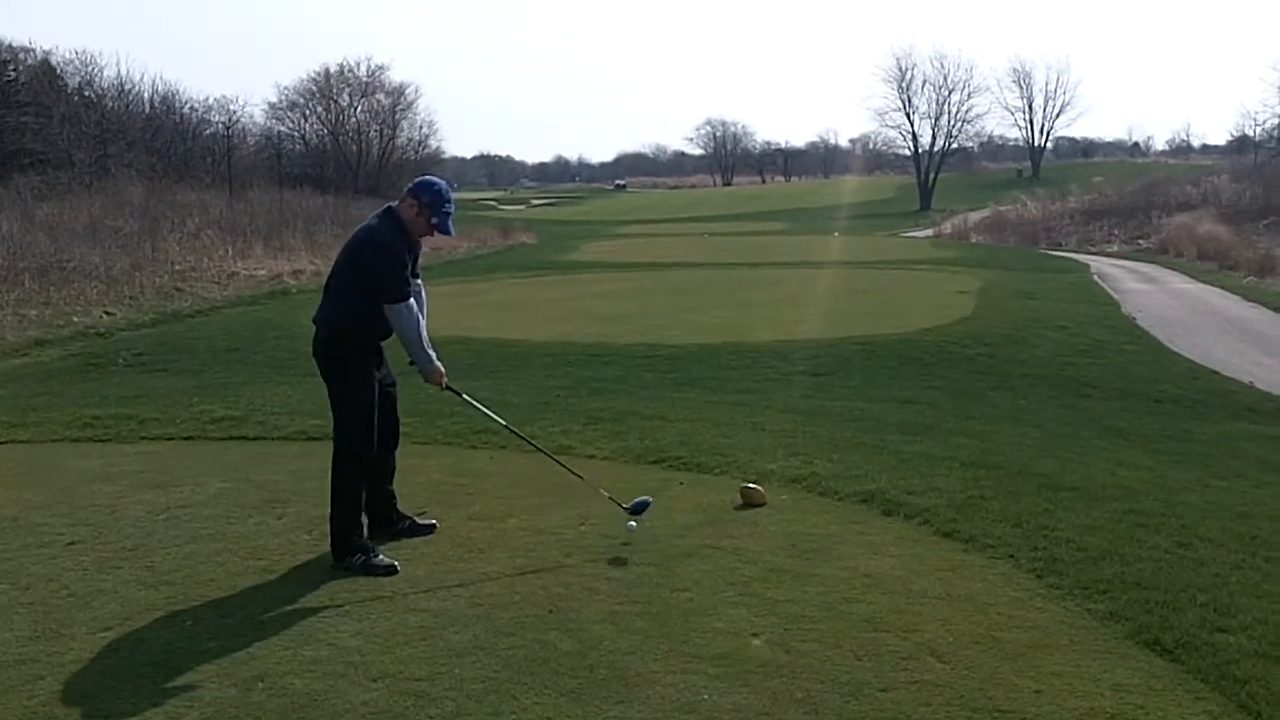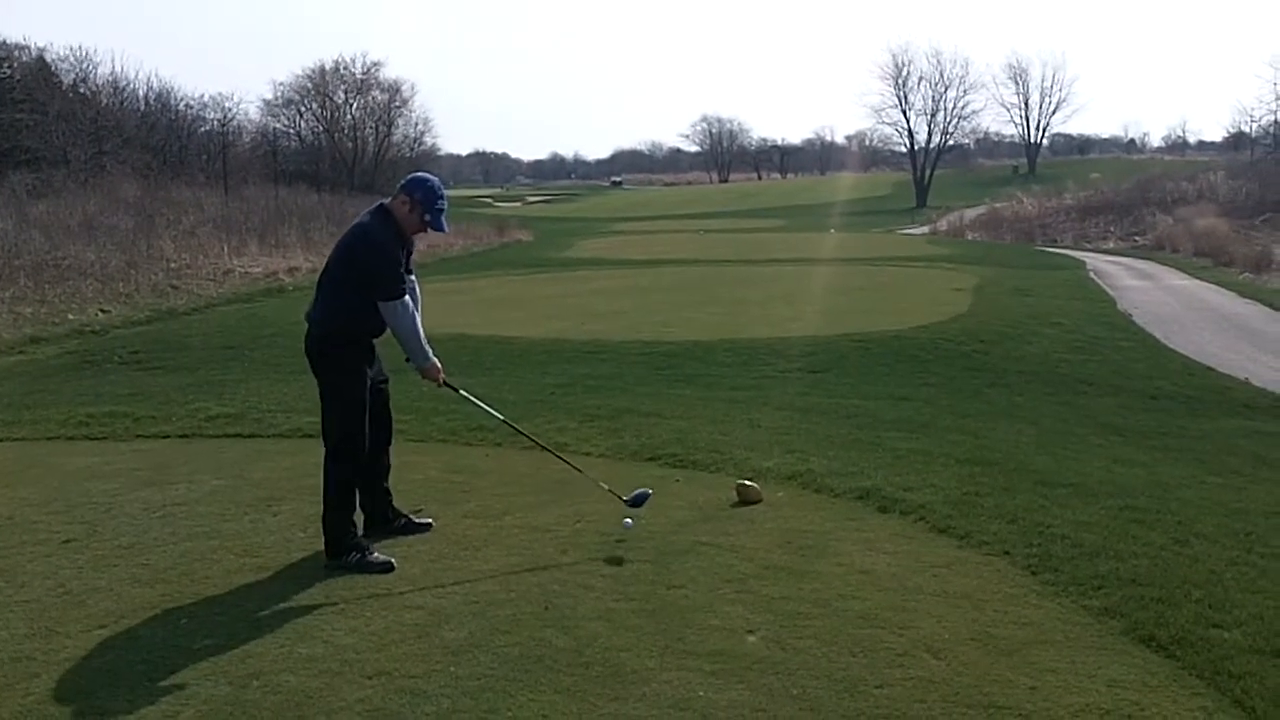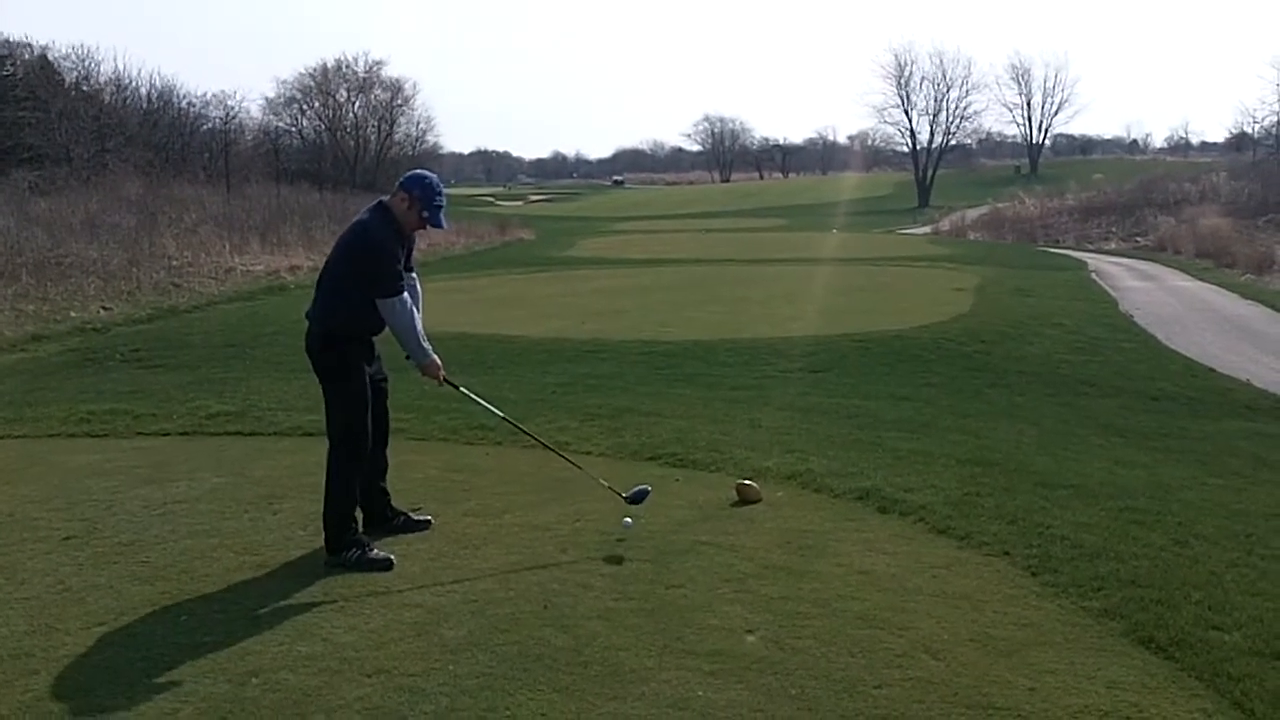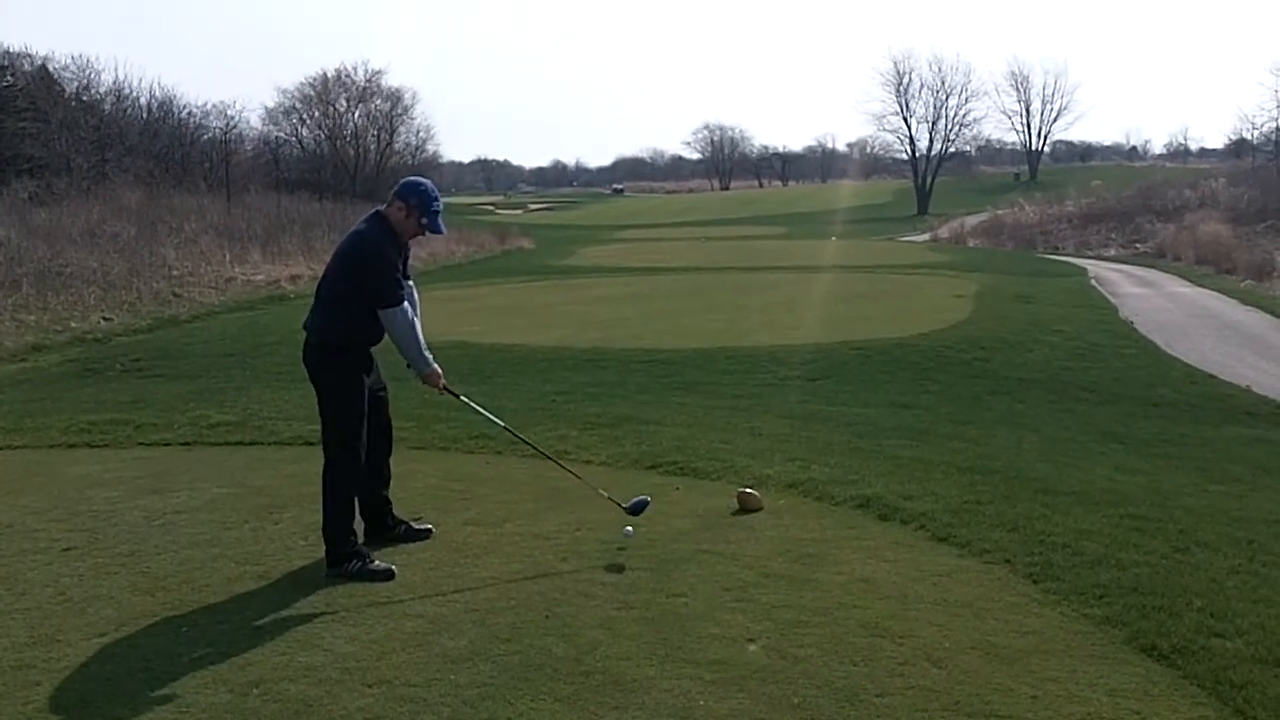
dt=0.3s
person 1, frame 1
left shoulder: (403, 236)
right shoulder: (381, 241)
left elbow: (414, 293)
right elbow: (402, 311)
left wrist: (424, 355)
right wrist: (428, 363)
left hip: (366, 343)
right hip: (341, 347)
left knee: (384, 433)
right knee: (356, 442)
left ankle: (384, 517)
right ankle: (348, 546)
person 1, frame 2
left shoulder: (396, 233)
right shoulder: (374, 238)
left elbow: (408, 290)
right elbow: (397, 308)
left wrist: (420, 352)
right wrist: (424, 359)
left hip: (358, 341)
right hip: (334, 345)
left knee: (378, 430)
right knee: (349, 440)
left ankle: (380, 515)
right ankle: (342, 544)
person 1, frame 3
left shoulder: (396, 231)
right shoulder: (373, 236)
left elbow: (409, 287)
right elbow: (396, 306)
left wrist: (421, 348)
right wrist: (424, 356)
left hip: (358, 339)
right hip: (334, 342)
left knee: (375, 430)
right knee: (350, 437)
left ankle: (378, 513)
right ankle: (342, 541)
person 1, frame 4
left shoulder: (392, 239)
right shoulder: (372, 245)
left elbow: (406, 296)
right elbow: (396, 316)
left wrist: (421, 358)
right wrist: (424, 366)
left hip: (355, 350)
right hip: (332, 354)
left knee: (377, 437)
right knee: (346, 449)
left ankle: (380, 523)
right ankle: (342, 552)
